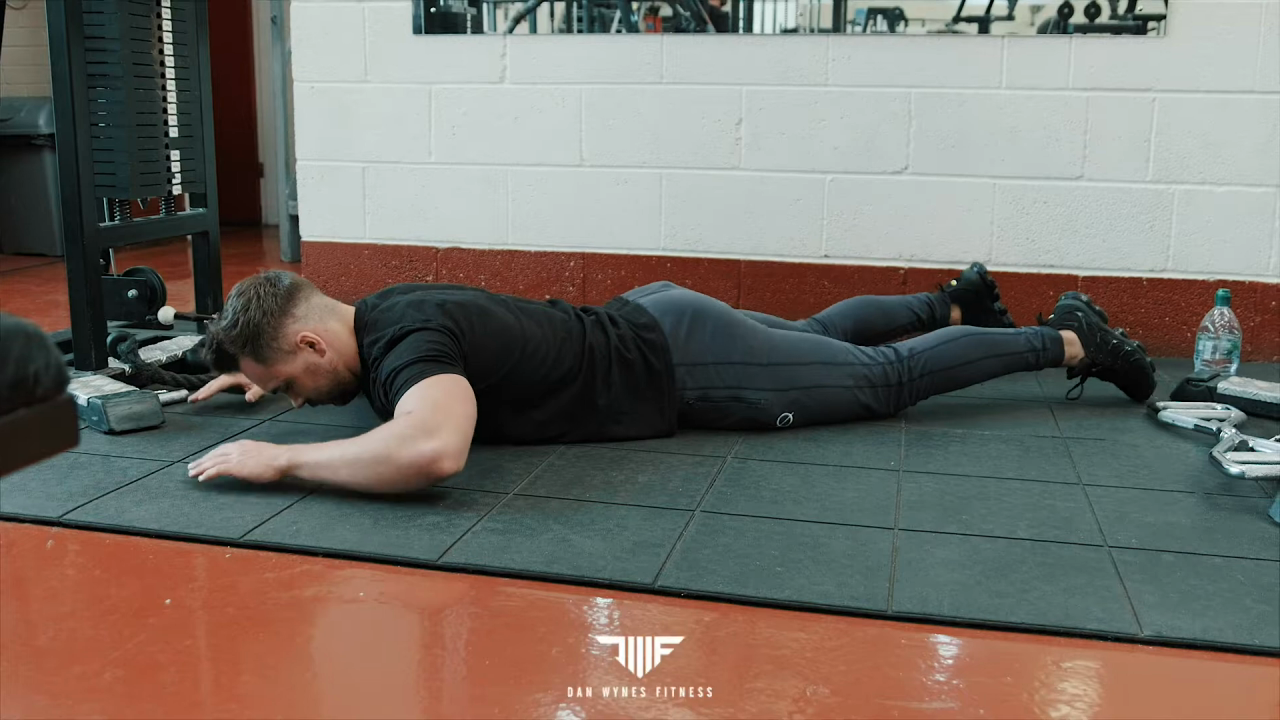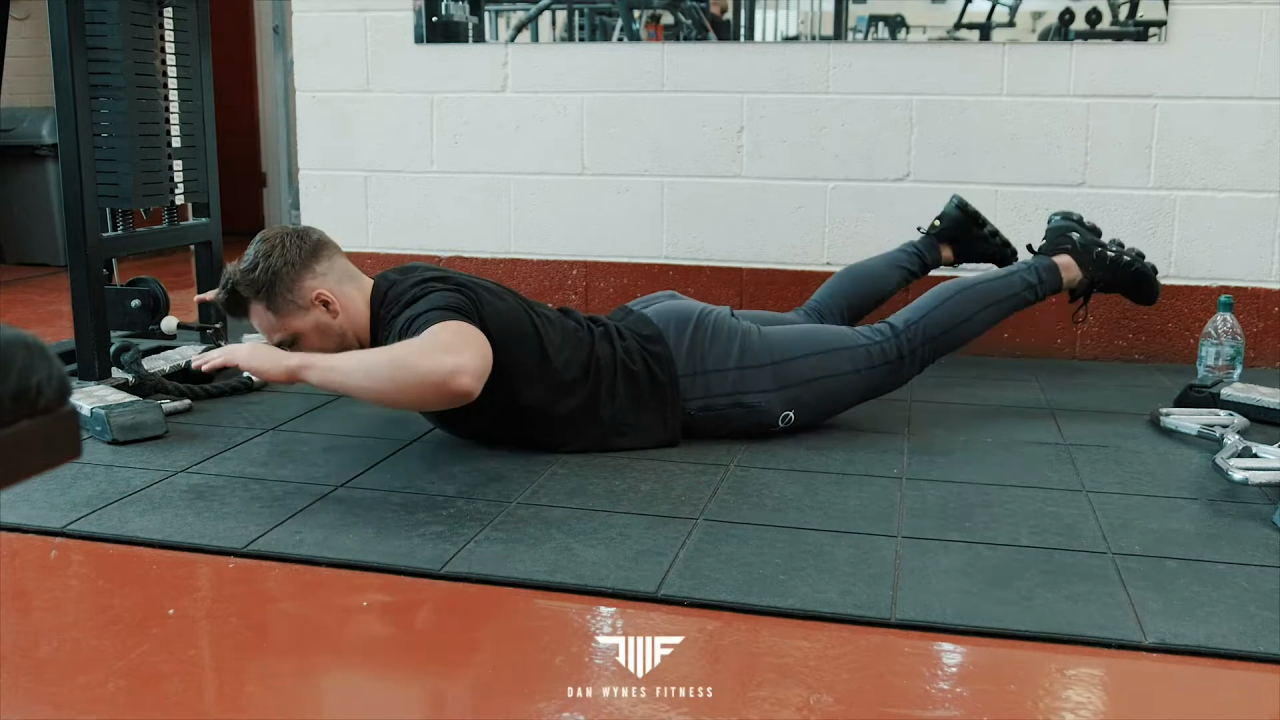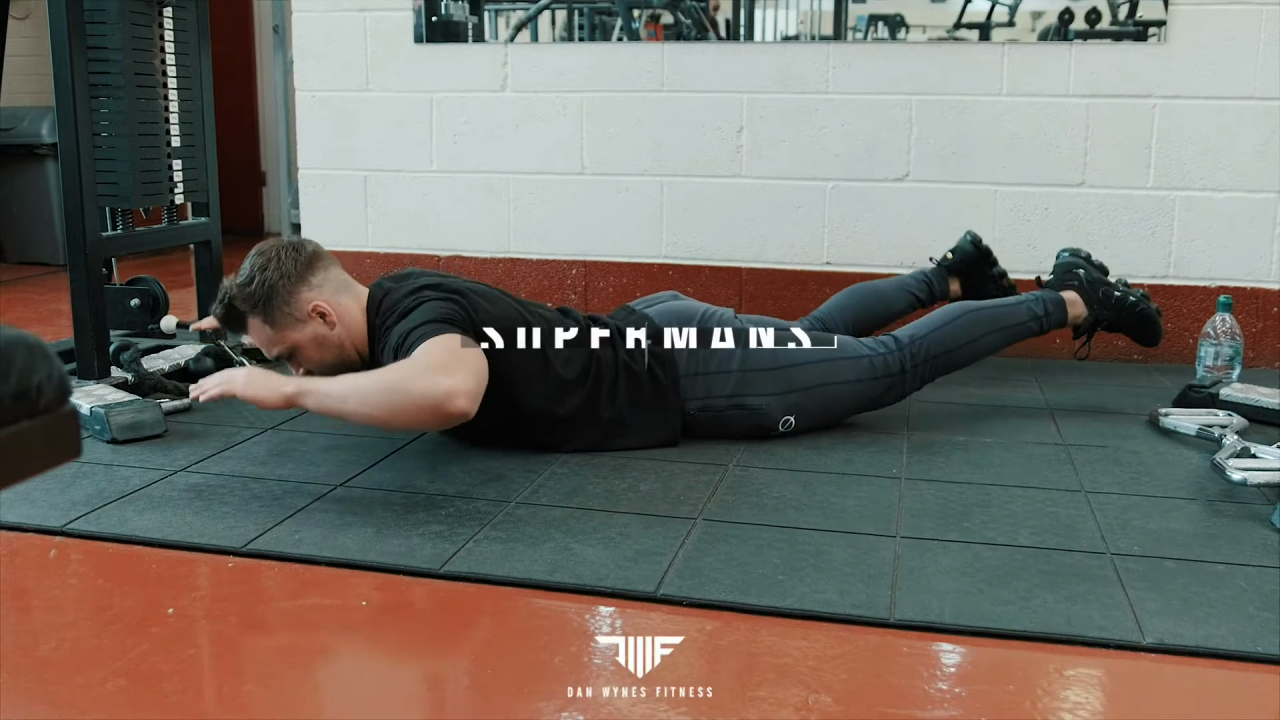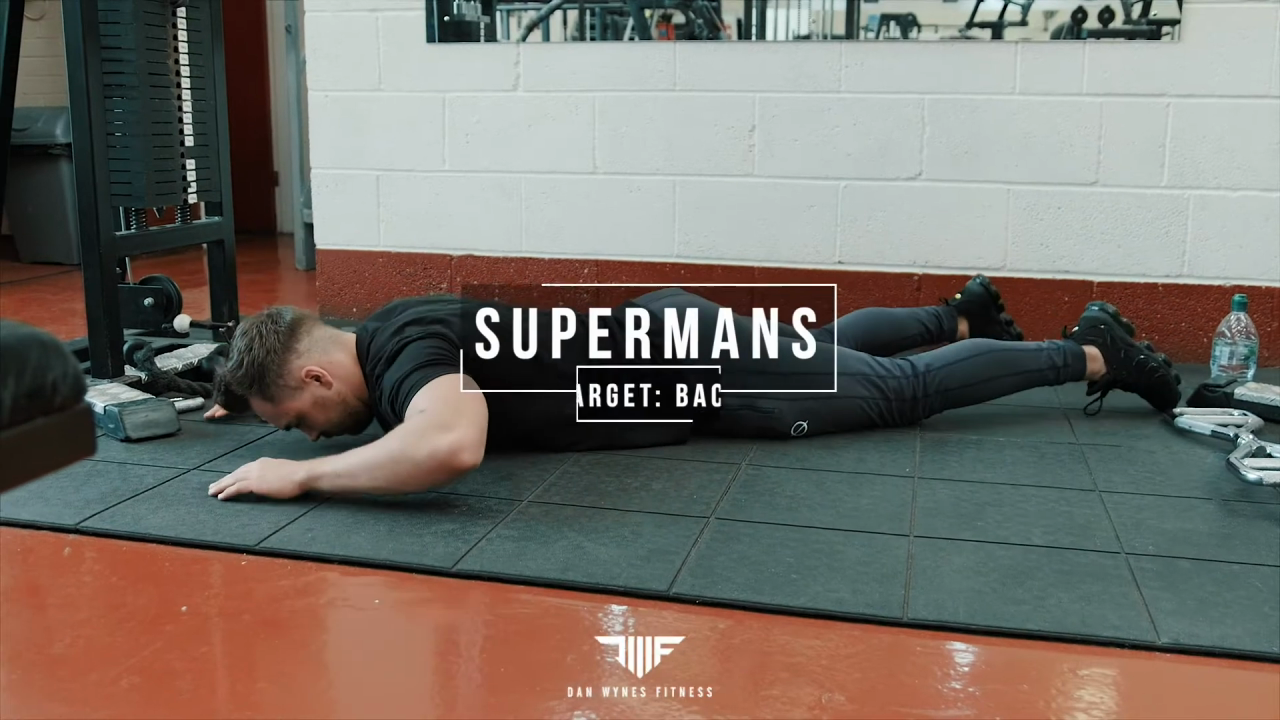
dt=0.4s
person 1, frame 1
left shoulder: (405, 342)
right shoulder: (375, 314)
left elbow: (432, 450)
left wrist: (279, 458)
right wrist: (251, 367)
left hip: (679, 366)
right hip: (648, 323)
left knee: (884, 379)
right knee: (818, 335)
left ankle: (1072, 341)
right ankle: (953, 302)
person 1, frame 2
left shoulder: (418, 305)
right shoulder: (389, 292)
left elbow: (455, 374)
left wrist: (288, 367)
right wrist: (260, 295)
left hip: (686, 379)
right hip: (651, 335)
left knee: (888, 354)
right knee: (814, 324)
left ankle: (1065, 264)
right ankle: (943, 242)
person 1, frame 3
left shoulder: (415, 314)
right shoulder: (388, 300)
left elbow: (448, 395)
left wrist: (285, 392)
right wrist: (249, 322)
left hip: (681, 377)
right hip: (648, 336)
left knee: (888, 365)
right knee: (815, 338)
left ankle: (1072, 300)
right ankle: (951, 275)
person 1, frame 4
left shoulder: (406, 356)
right shoulder: (381, 334)
left elbow: (450, 445)
left wrist: (301, 475)
right wrist: (256, 385)
left hip: (688, 370)
right hip: (659, 332)
left knee: (899, 392)
right knee: (822, 347)
left ankle: (1091, 355)
right ankle: (959, 318)
